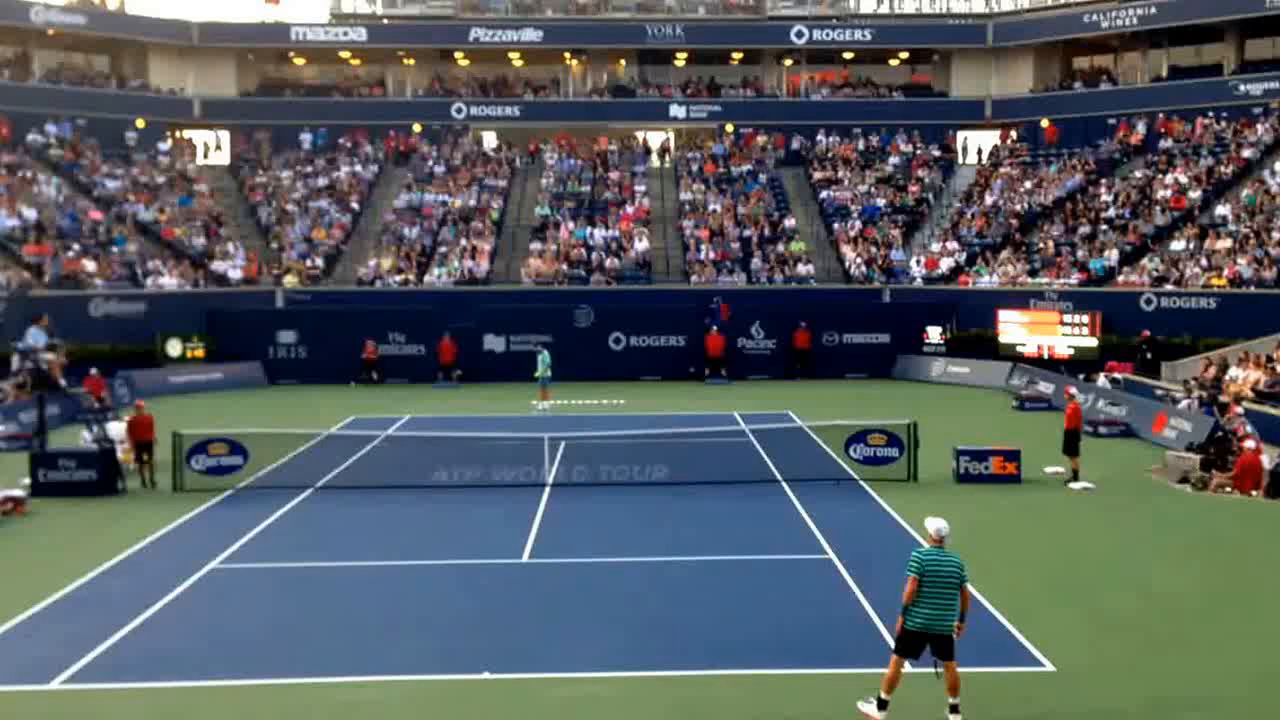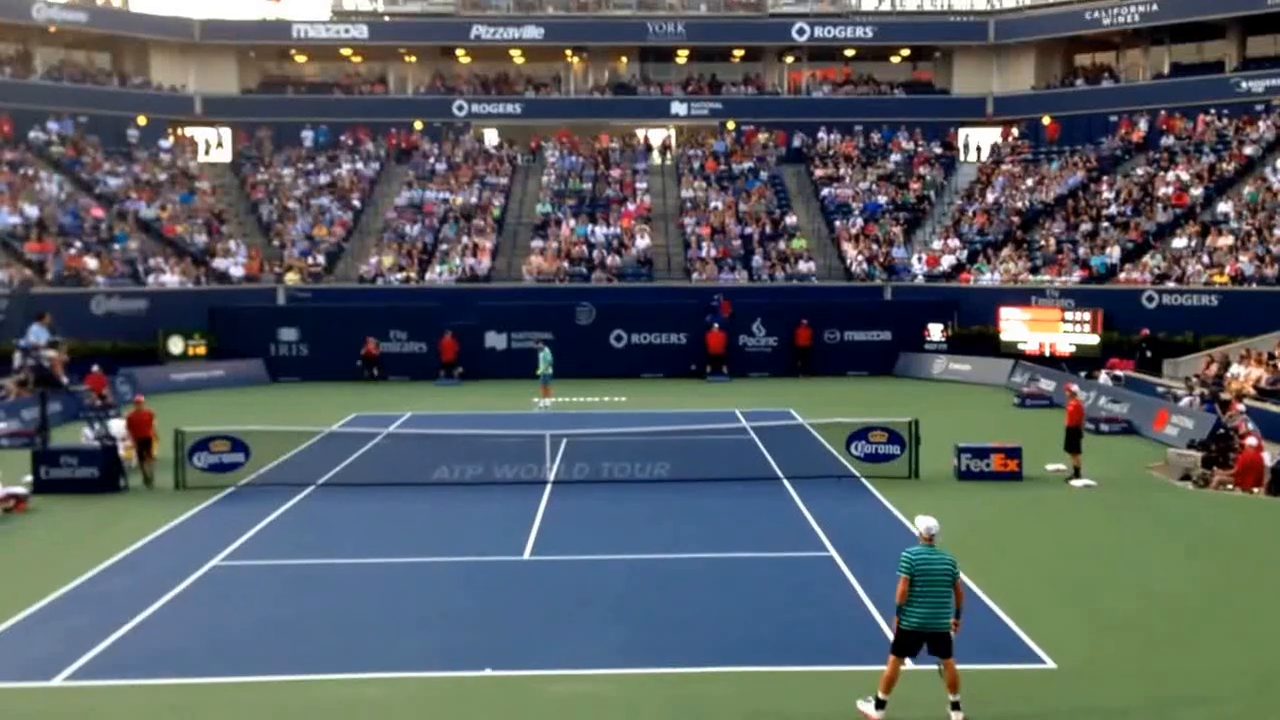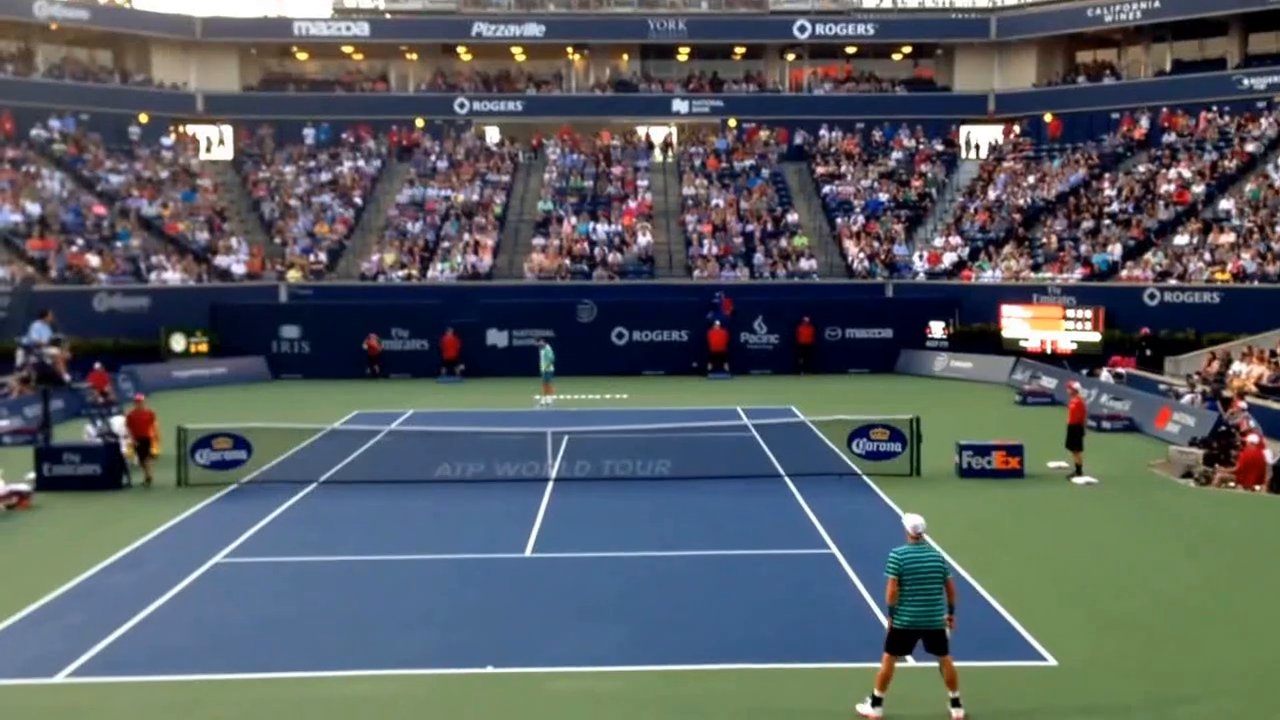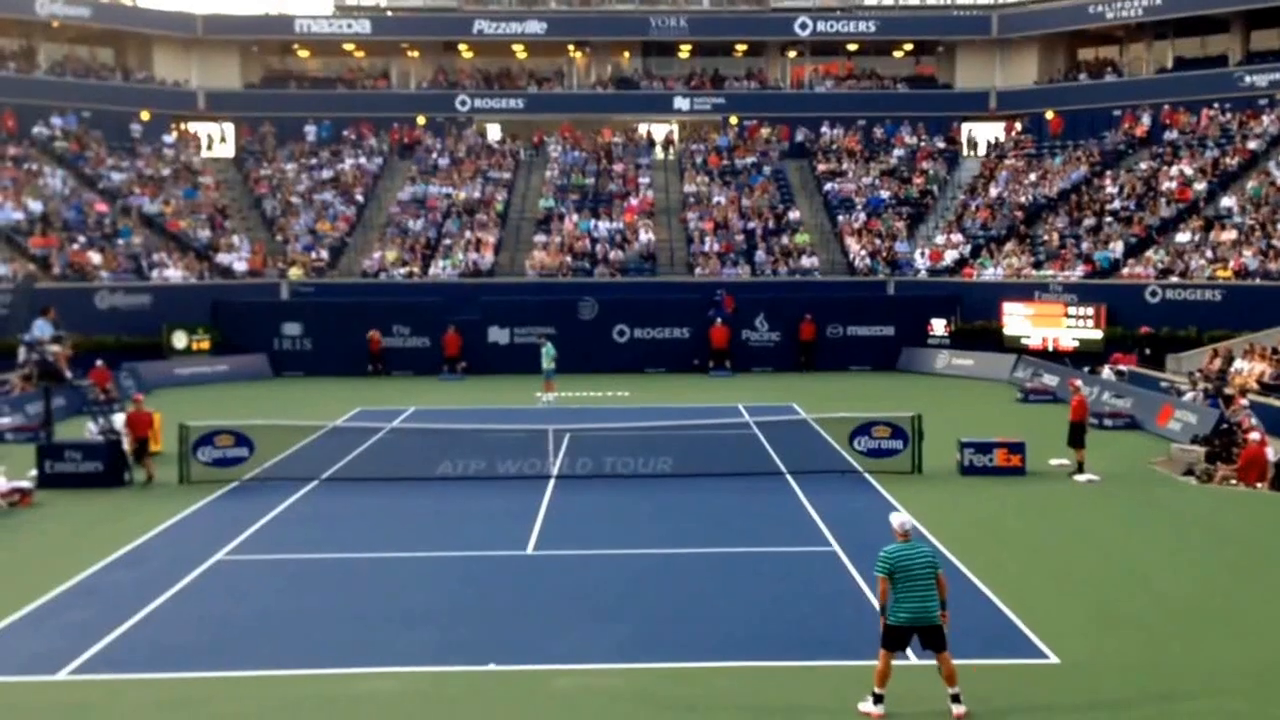
dt=0.1s
person 1, frame 1
left shoulder: (918, 555)
right shoulder: (958, 562)
left elbow: (911, 589)
right elbow: (964, 595)
left wrist: (902, 615)
right wrist: (961, 619)
left hip: (916, 622)
right hip: (944, 625)
left knee: (896, 662)
right knee: (950, 666)
person 1, frame 2
left shoulder: (910, 555)
right shoulder: (949, 559)
left elbow: (903, 589)
right elbow: (959, 591)
left wrist: (898, 615)
right wrist: (957, 616)
left hip: (912, 621)
right hip: (941, 622)
left knee: (894, 662)
right knee: (949, 663)
person 1, frame 3
left shoulder: (897, 555)
right shoulder: (938, 556)
left elbow: (892, 590)
right elbow: (950, 588)
left wrist: (891, 616)
right wrist: (951, 612)
left hip: (905, 621)
right hip: (935, 620)
left knee: (888, 660)
right knee: (946, 660)
person 1, frame 4
left shoulder: (887, 554)
right shoulder: (927, 551)
left elbow: (883, 588)
right elbow: (941, 582)
left wrist: (883, 614)
right wrist: (943, 608)
left hip: (900, 617)
right hip: (930, 615)
left knee: (885, 656)
right knee: (943, 657)
left ankle: (877, 703)
right ankle: (957, 703)
